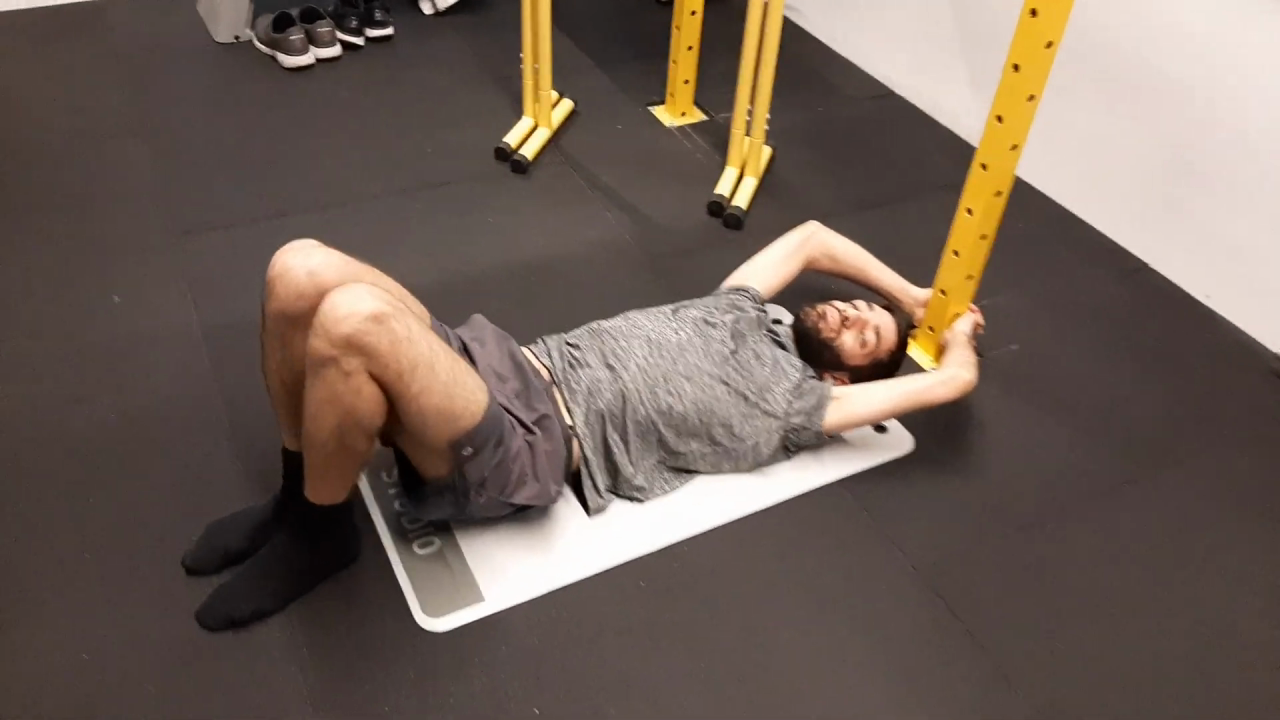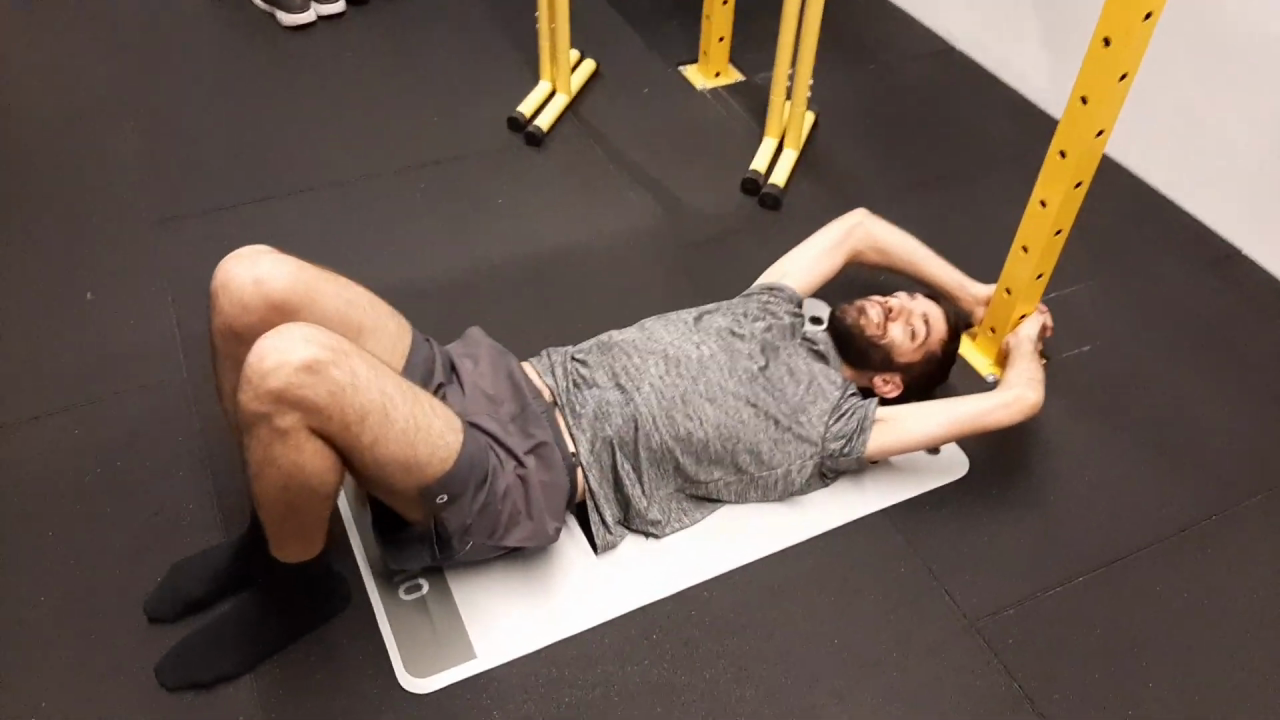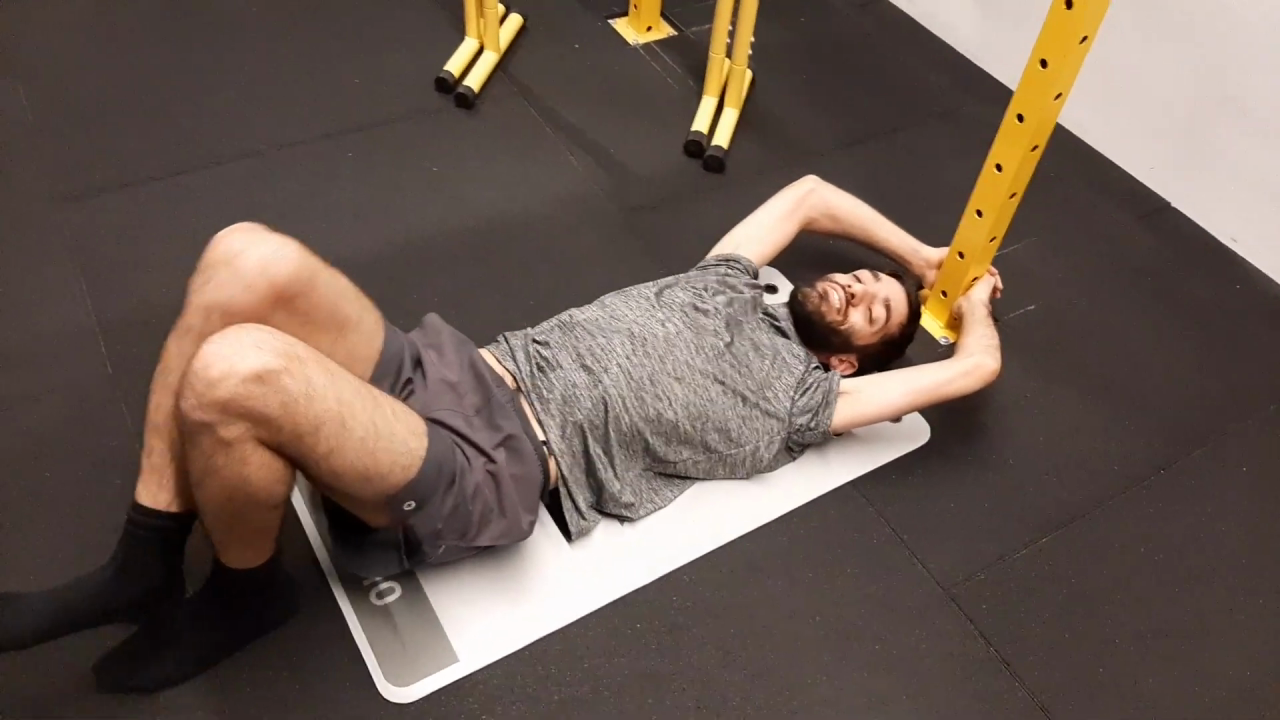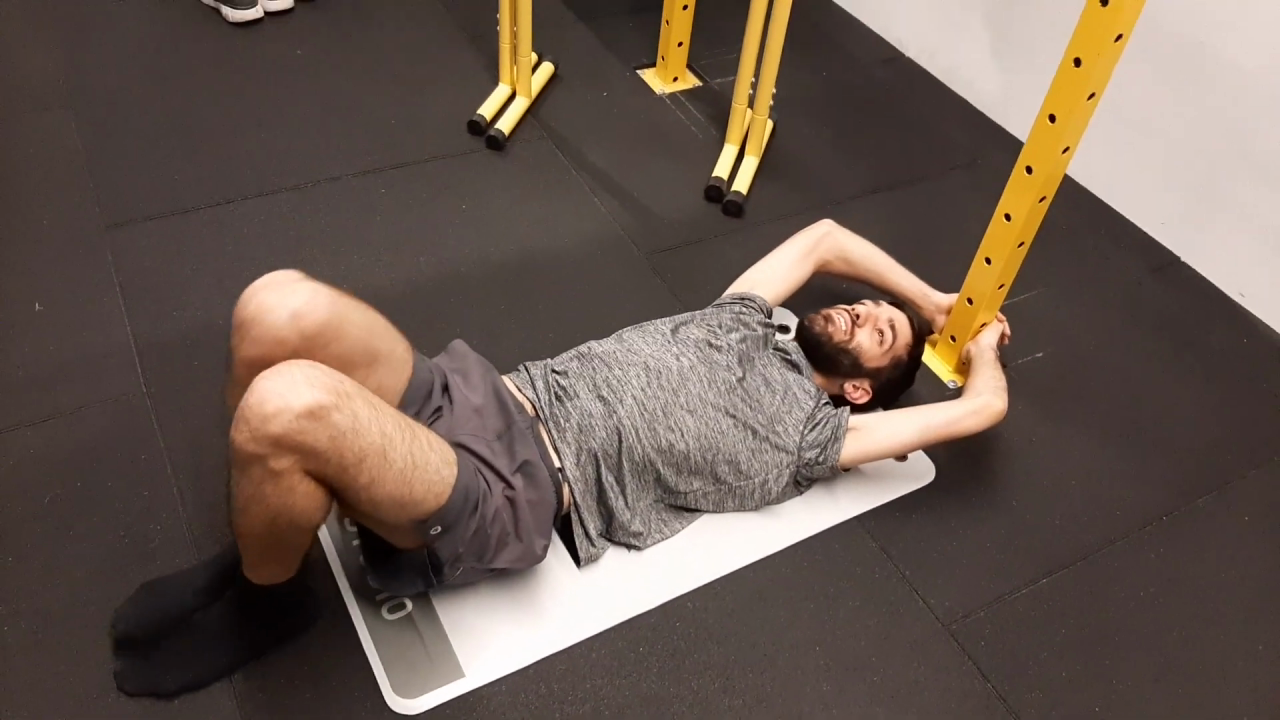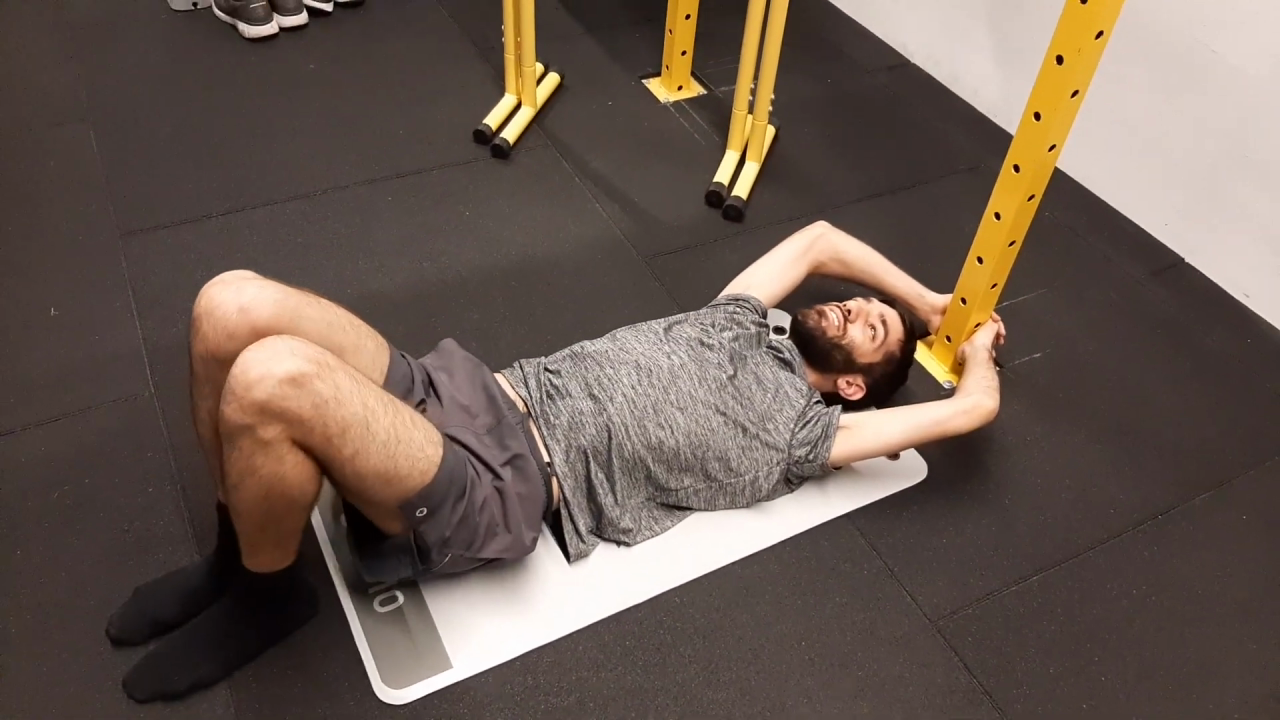
dt=0.7s
person 1, frame 1
left shoulder: (798, 406)
right shoulder: (742, 316)
left elbow: (951, 380)
right elbow: (811, 236)
right wrist: (916, 296)
left hip: (520, 449)
right hip: (507, 364)
left knee: (351, 321)
right knee: (300, 271)
left ankle: (318, 531)
right ankle: (299, 489)
person 1, frame 2
left shoulder: (840, 425)
right shoulder: (773, 315)
left elbow: (1013, 400)
right elbow: (858, 225)
right wrist: (974, 291)
left hip: (523, 475)
right hip: (504, 382)
left knee: (288, 370)
right knee: (251, 286)
left ankle: (293, 586)
right ankle: (269, 537)
person 1, frame 3
left shoulder: (803, 399)
right shoulder: (728, 290)
left elbow: (973, 366)
right elbow: (809, 192)
right wrist: (922, 253)
left hip: (487, 473)
right hip: (463, 372)
left knee: (236, 374)
right knee: (249, 263)
left ankle: (244, 591)
right ankle: (144, 565)
person 1, frame 4
left shoulder: (814, 435)
right shoulder: (744, 326)
left elbow: (979, 408)
right elbow: (824, 237)
right wrist: (935, 298)
left hip: (509, 497)
right hip: (485, 399)
left knee: (288, 407)
right knee: (279, 311)
left ankle: (263, 602)
right ankle: (249, 555)
person 1, frame 5
left shoulder: (803, 432)
right shoulder: (740, 327)
left elbow: (971, 407)
right elbow: (819, 237)
right wrist: (931, 298)
left hip: (493, 492)
right hip: (476, 395)
left knee: (272, 381)
right knee: (234, 308)
left ankle: (263, 594)
right ankle: (237, 550)
